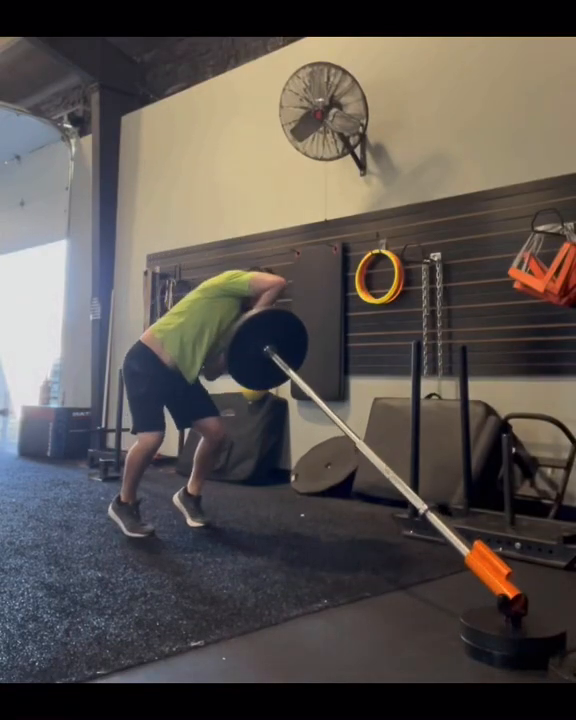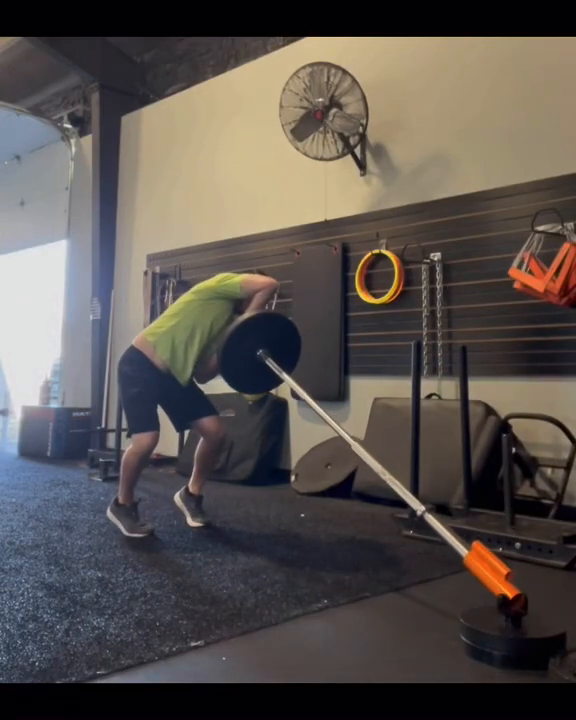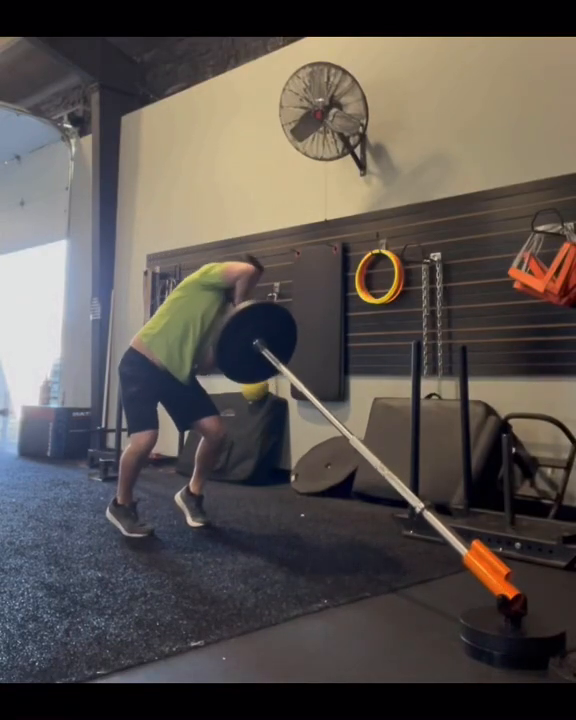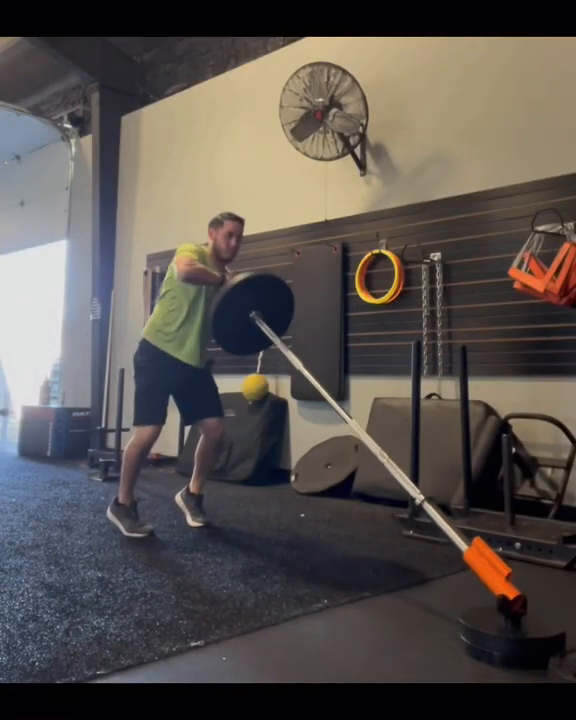
dt=0.3s
person 1, frame 1
left shoulder: (233, 320)
right shoulder: (229, 282)
left elbow: (211, 372)
right elbow: (277, 283)
left hip: (181, 372)
right hip: (148, 361)
left knee: (215, 432)
right knee: (151, 438)
left ankle: (190, 495)
right ankle: (124, 504)
person 1, frame 2
left shoulder: (226, 322)
right shoulder: (221, 285)
left elbow: (202, 375)
right elbow: (268, 284)
left hip: (175, 374)
right hip: (142, 365)
left knee: (215, 432)
right knee: (146, 440)
left ankle: (192, 495)
right ankle: (122, 505)
person 1, frame 3
left shoulder: (222, 312)
right shoulder: (209, 277)
left elbow: (205, 364)
right elbow: (244, 270)
right wrist: (240, 306)
left hip: (179, 373)
right hip: (143, 364)
left knee: (215, 431)
right knee: (145, 439)
left ankle: (191, 495)
right ankle: (120, 506)
person 1, frame 4
left shoulder: (225, 279)
right shoulder: (192, 253)
right elbow: (184, 272)
right wrist: (220, 279)
left hip: (193, 361)
right hip: (157, 354)
left knee: (215, 430)
right knee: (148, 431)
left ankle: (192, 495)
right ankle: (122, 504)
